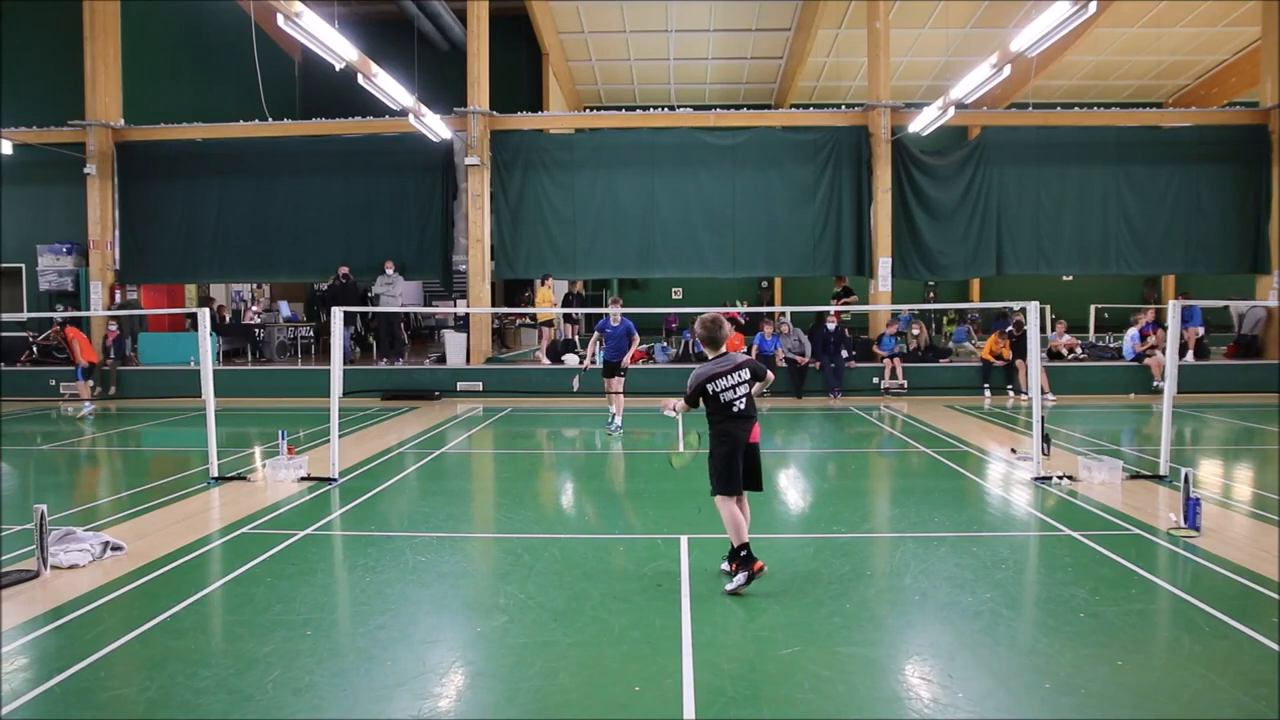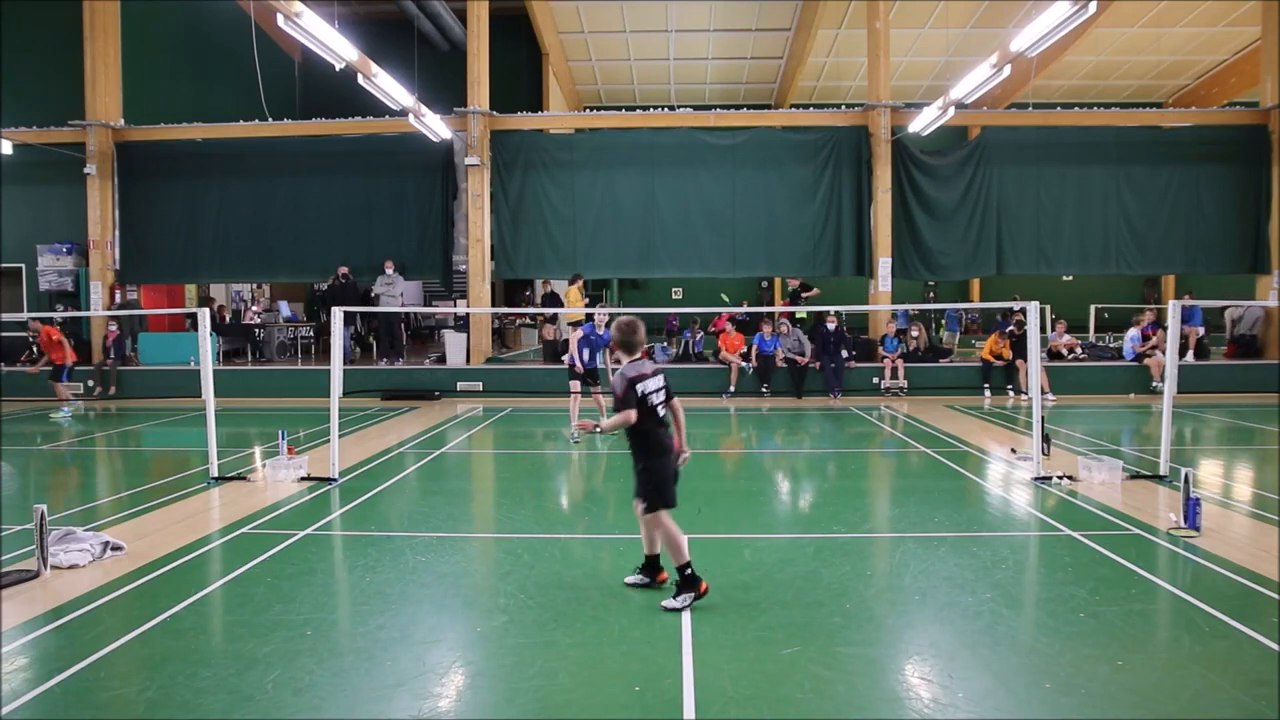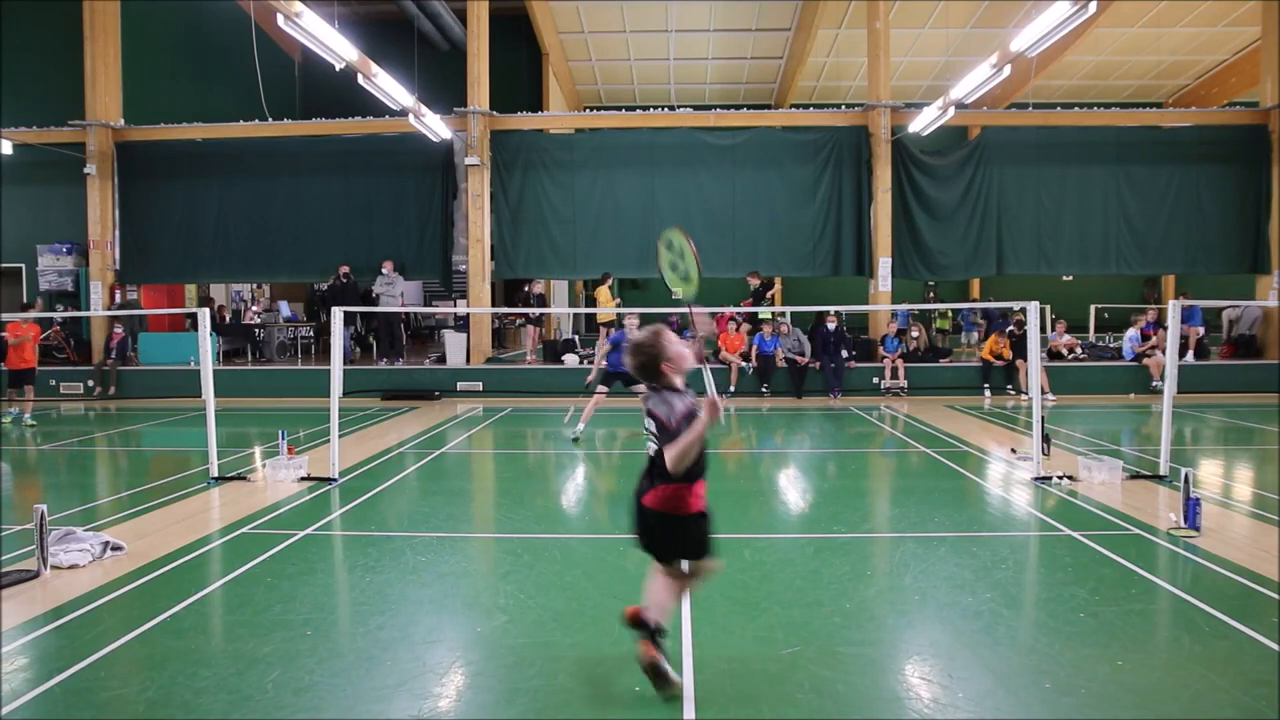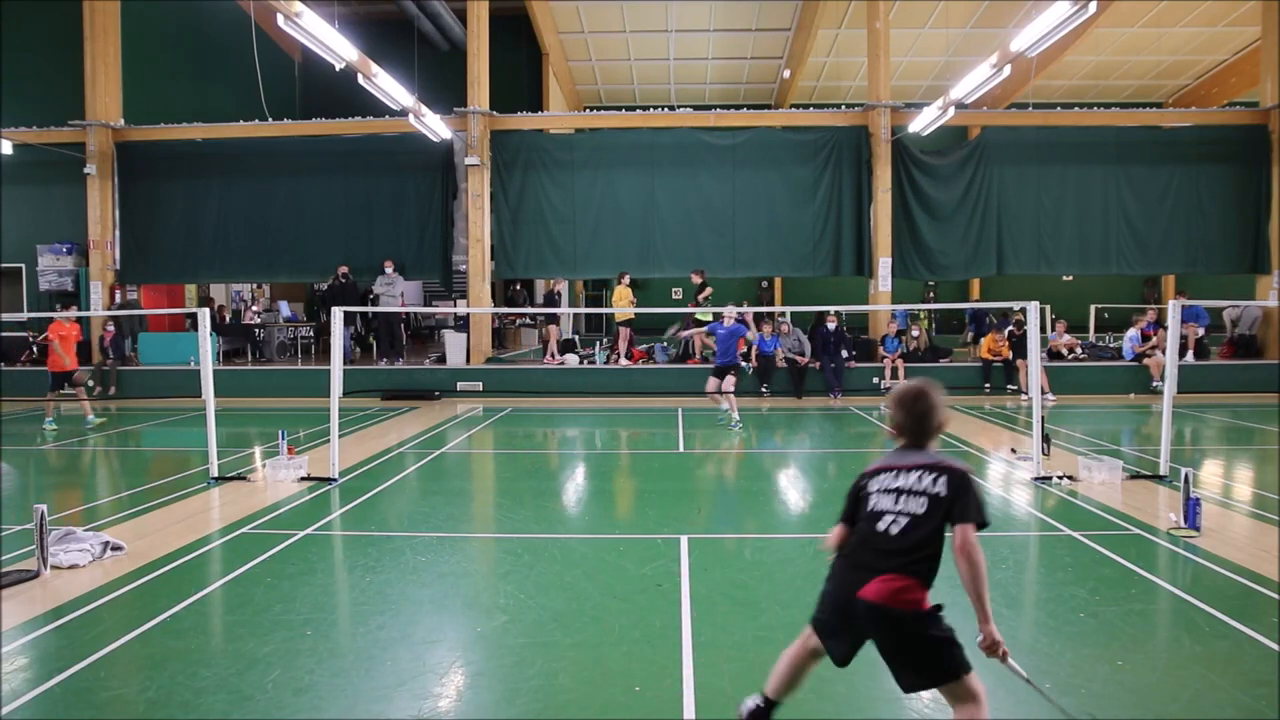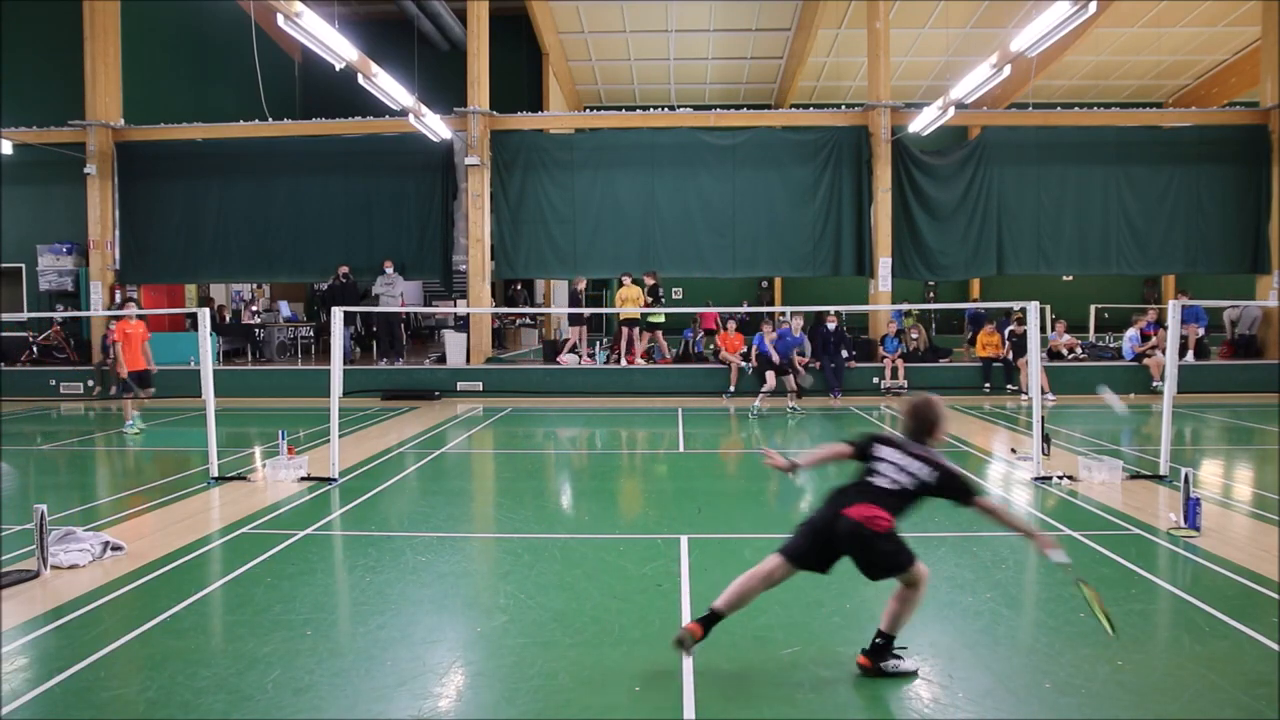
dt=1s
person 1, frame 1
left shoulder: (700, 375)
right shoulder: (744, 361)
left elbow: (686, 407)
right elbow: (768, 379)
left wrist: (673, 405)
left hip: (725, 440)
right hip: (749, 434)
left knee: (724, 500)
right knee: (739, 496)
left ankle: (748, 560)
right ankle: (736, 556)
person 1, frame 2
left shoulder: (622, 378)
right shoulder: (654, 370)
left elbow: (629, 417)
right elbow: (676, 407)
left wrist: (598, 427)
right wrist: (682, 444)
left hip: (650, 453)
right hip: (666, 446)
left knee: (655, 516)
right knee: (649, 509)
left ankle: (691, 581)
right ankle: (651, 568)
person 1, frame 3
left shoulder: (657, 392)
right shoulder: (680, 410)
right elbow: (675, 463)
right wrist: (705, 422)
left hip: (651, 497)
right hip: (675, 501)
left knee: (667, 569)
right knee: (701, 567)
left ankle: (650, 643)
right ankle: (647, 615)
person 1, frame 4
left shoulder: (872, 474)
right shoulder: (955, 477)
left elbow: (837, 540)
right elbow: (967, 547)
right wrist: (986, 621)
left hip: (847, 584)
right hip: (900, 600)
left knee: (811, 645)
person 1, frame 5
left shoulder: (880, 442)
right shoulder: (937, 467)
left elbow: (837, 451)
right elbow: (984, 505)
left wrist: (795, 464)
right wrist: (1031, 532)
left hip: (831, 512)
right hip: (867, 522)
left knee: (773, 570)
right knee: (916, 578)
left ankle: (701, 624)
right ankle: (877, 654)
